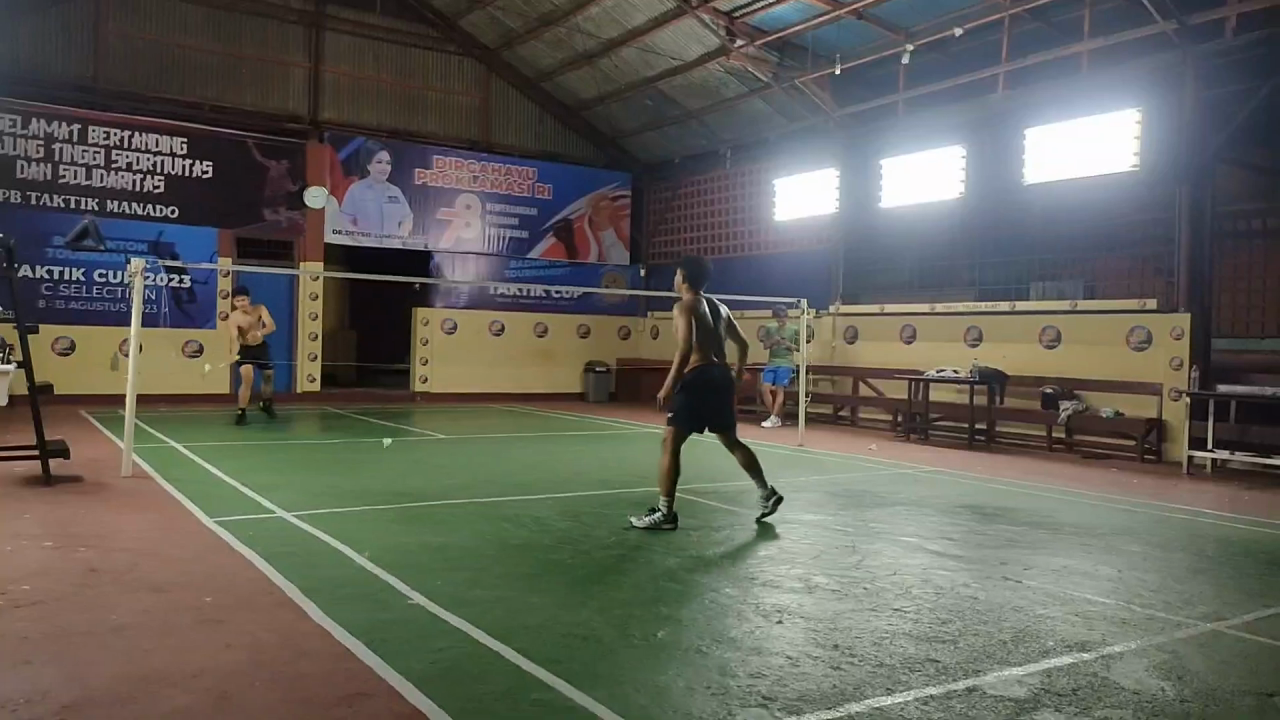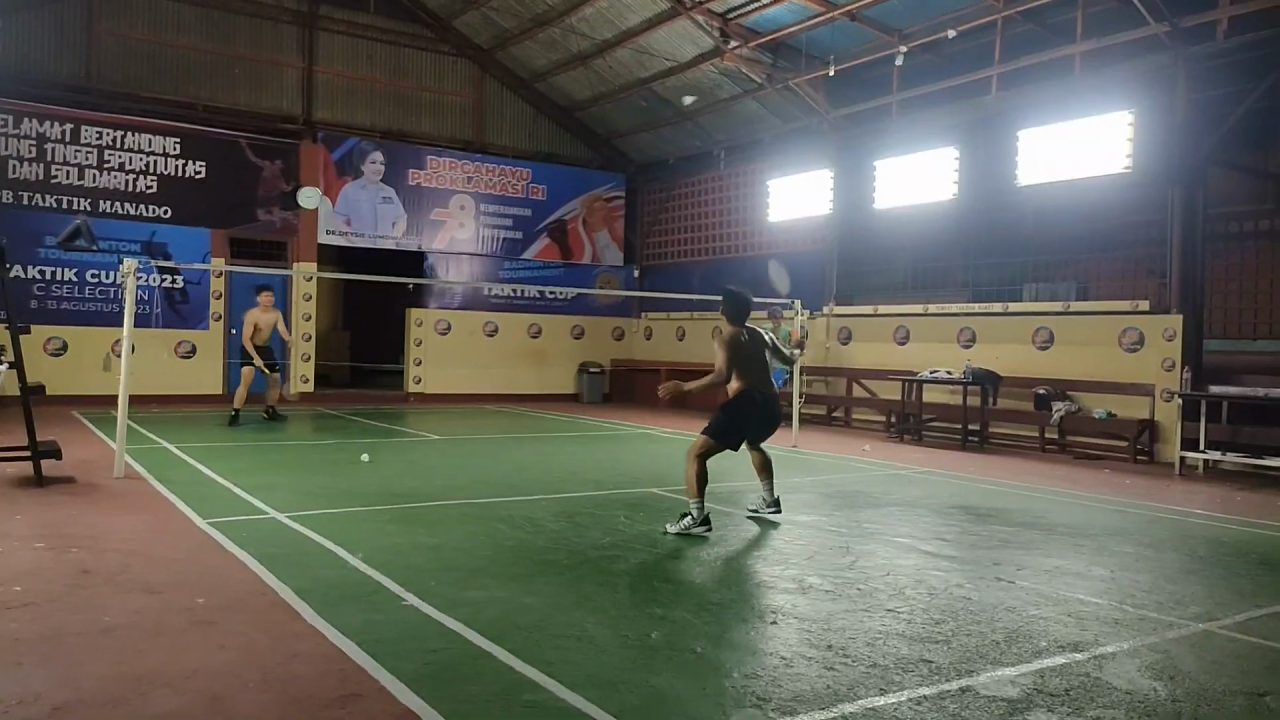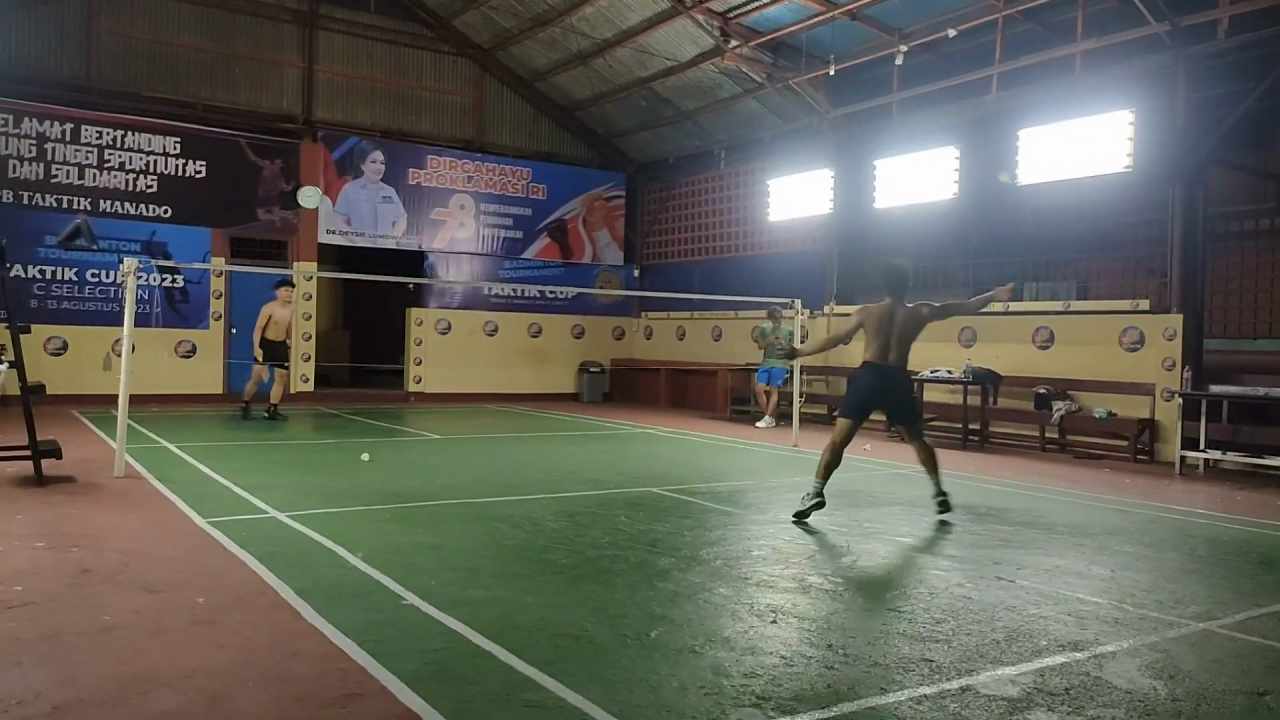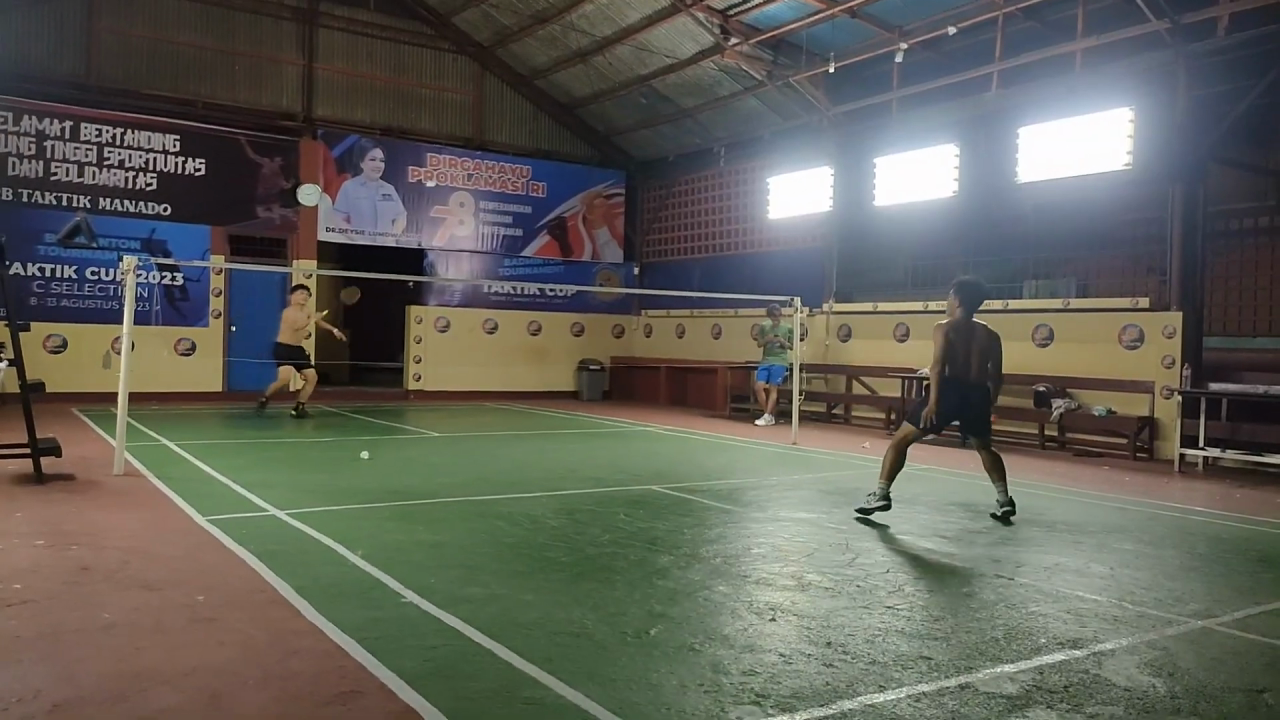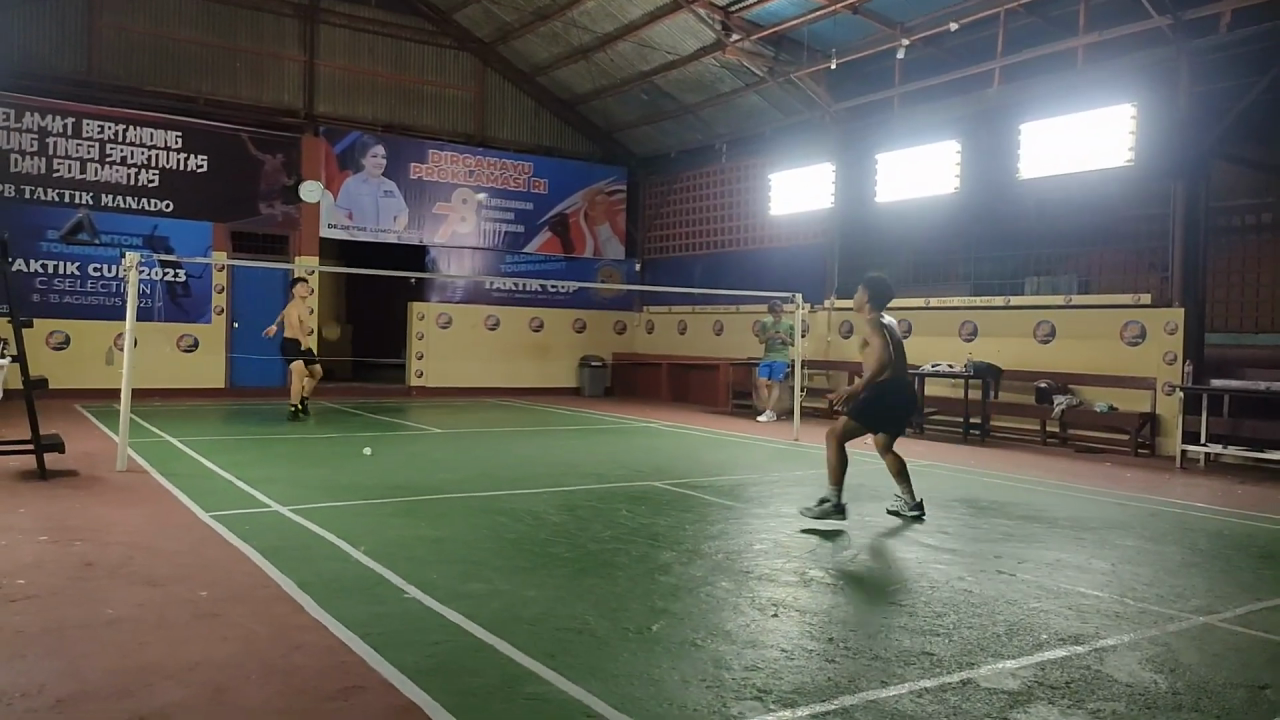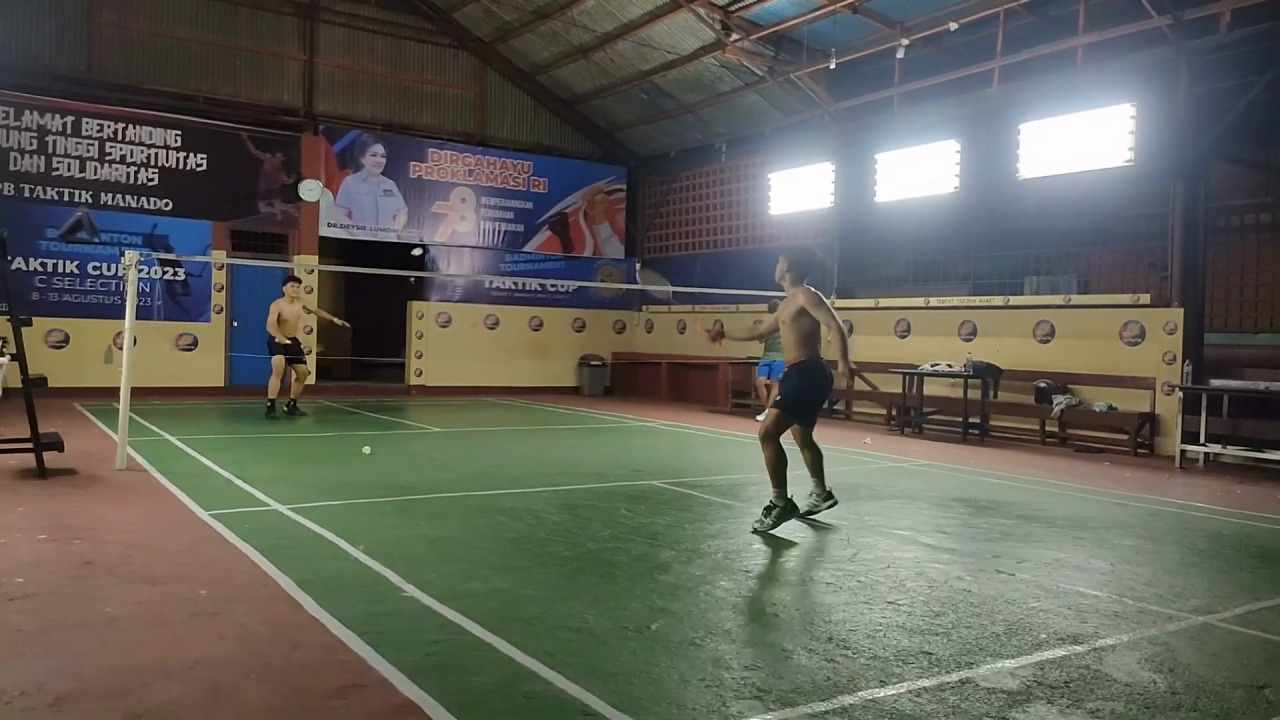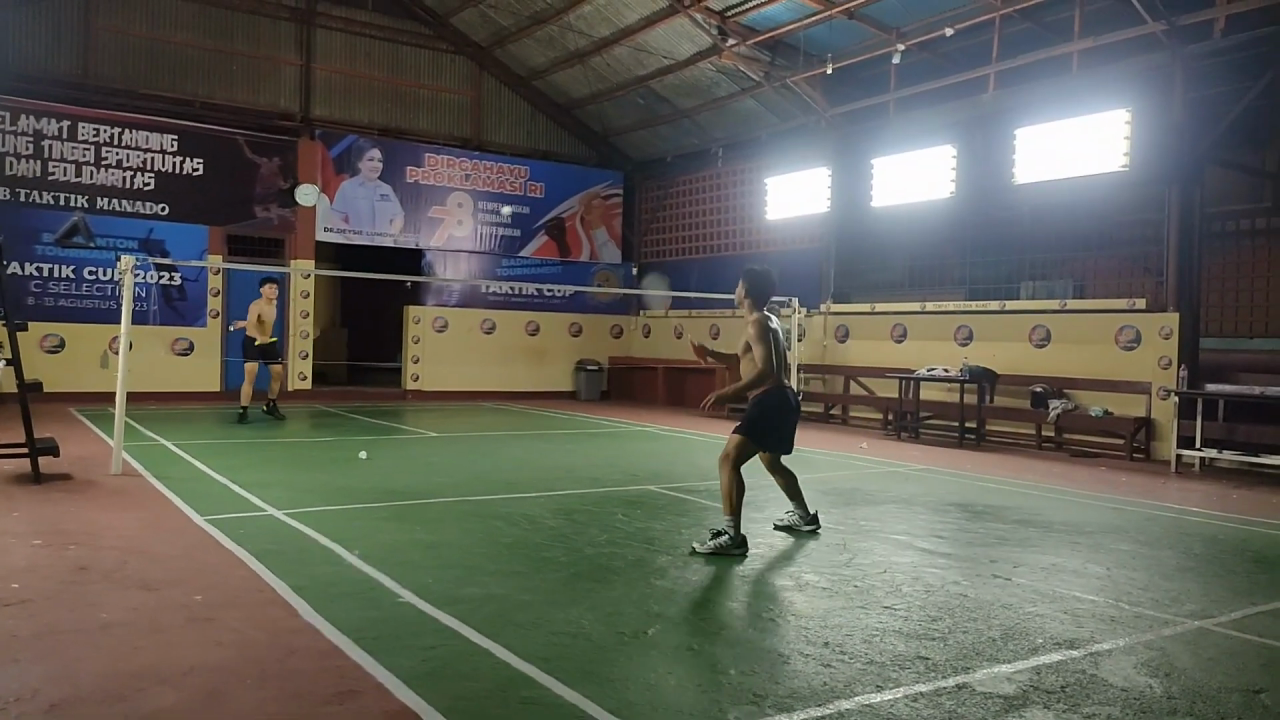
dt=0.5s
person 1, frame 1
left shoulder: (684, 307)
right shoulder: (718, 307)
left elbow: (686, 347)
right elbow: (742, 343)
left wrist: (669, 385)
right wrist: (738, 368)
left hip: (701, 380)
right hip: (722, 379)
left knee: (670, 443)
right knee: (732, 442)
left ankle: (664, 512)
right ankle: (768, 496)
person 1, frame 2
left shoulder: (726, 340)
right shoulder: (762, 335)
left elbow: (722, 376)
right elbow: (788, 359)
left wrist: (684, 387)
right wrist: (795, 352)
left hip: (745, 404)
right hip: (771, 405)
left knee: (696, 454)
right knee: (754, 445)
left ankle: (697, 516)
right ankle: (769, 499)
person 1, frame 3
left shoulder: (868, 313)
right shoulder: (920, 313)
left elbow: (837, 339)
right elbow: (962, 308)
left wrist: (801, 352)
right wrist: (994, 296)
left hip: (869, 377)
right hip: (899, 382)
left knee: (840, 438)
right knee: (916, 439)
left ankle: (815, 494)
right ankle: (938, 492)
person 1, frame 4
left shoulder: (944, 328)
right shoulder: (989, 335)
left elbow: (938, 365)
right elbow: (996, 374)
left wrist: (933, 402)
right wrist: (990, 402)
left hip: (950, 392)
right hip: (977, 394)
left knee: (900, 441)
right knee: (985, 448)
left ankle: (881, 495)
right ankle: (1004, 500)
person 1, frame 5
left shoulder: (873, 321)
right shoulder: (887, 322)
left elbow: (885, 357)
left wrist: (856, 388)
right wrist: (857, 390)
left hip: (889, 392)
right hip: (902, 395)
left knee: (835, 435)
right knee: (884, 447)
left ankle: (833, 503)
right ankle: (909, 502)
person 1, frame 6
left shoulder: (806, 295)
right shoulder: (787, 304)
left elbow: (837, 328)
right elbow: (761, 331)
left wrist: (842, 360)
right wrist: (725, 334)
left hip: (807, 375)
right hip: (799, 376)
left knee: (768, 433)
right knee: (802, 438)
left ankle: (780, 504)
right ankle: (821, 494)
person 1, frame 7
left shoulder: (758, 323)
right shoulder: (758, 323)
left elbow: (765, 370)
right elbow: (744, 362)
left wrist: (727, 393)
right wrist: (711, 355)
left hip: (773, 403)
right hip: (780, 403)
left knee: (729, 459)
right knee: (771, 462)
left ankle: (732, 535)
right ankle: (803, 515)
